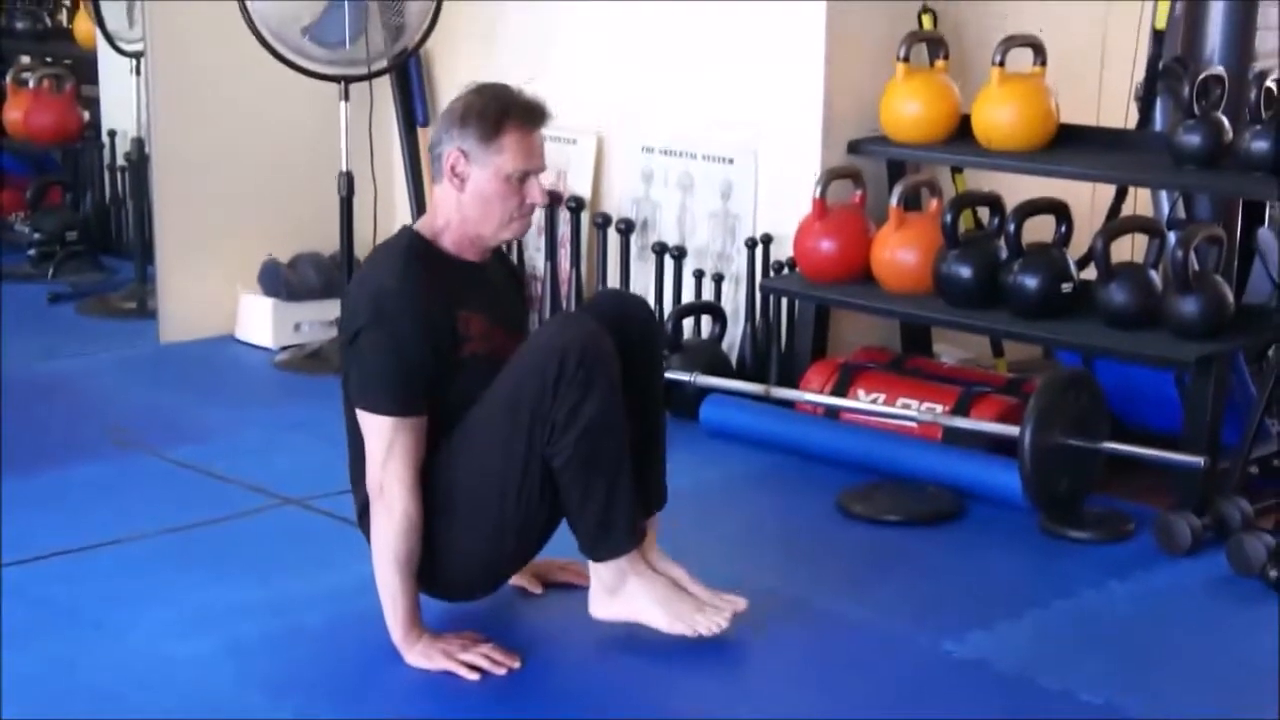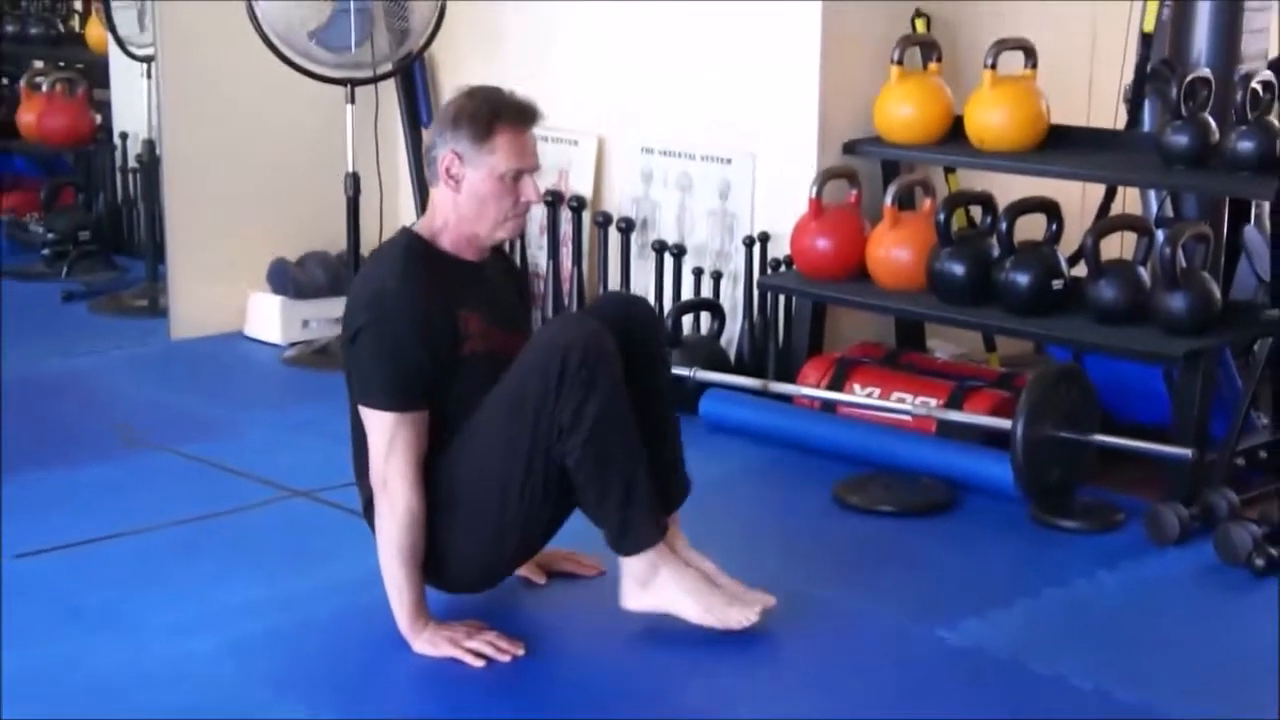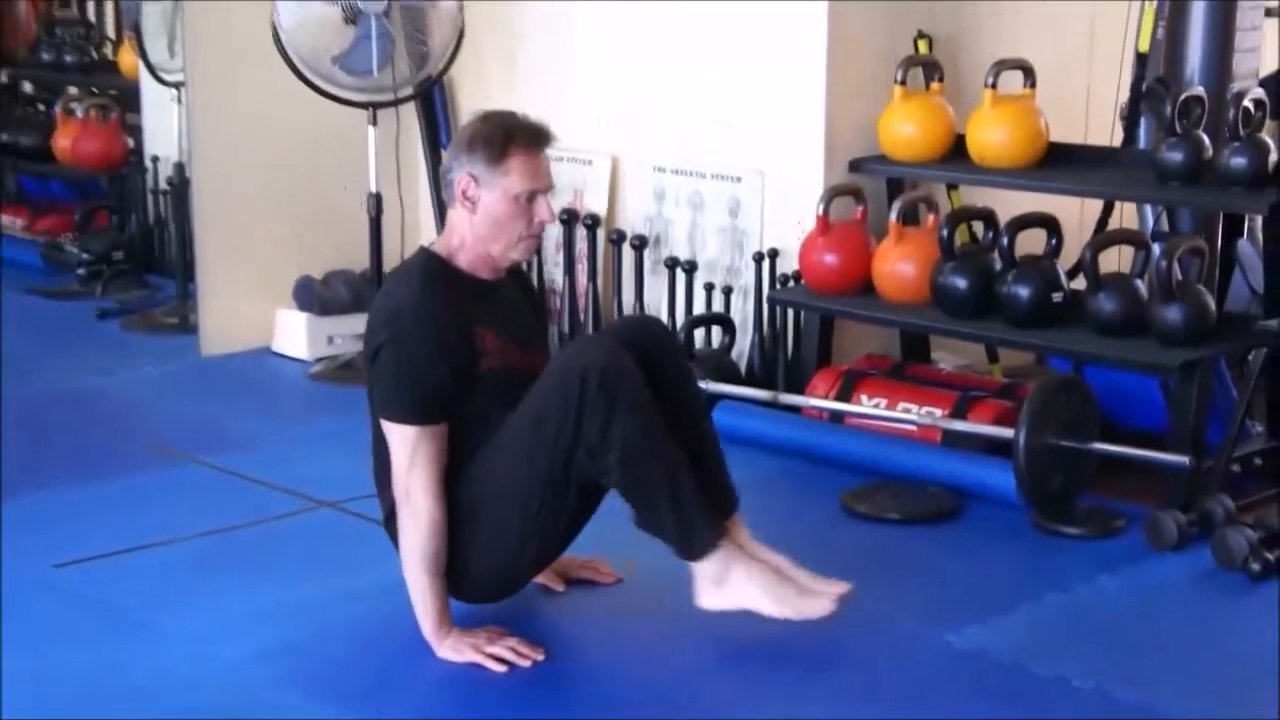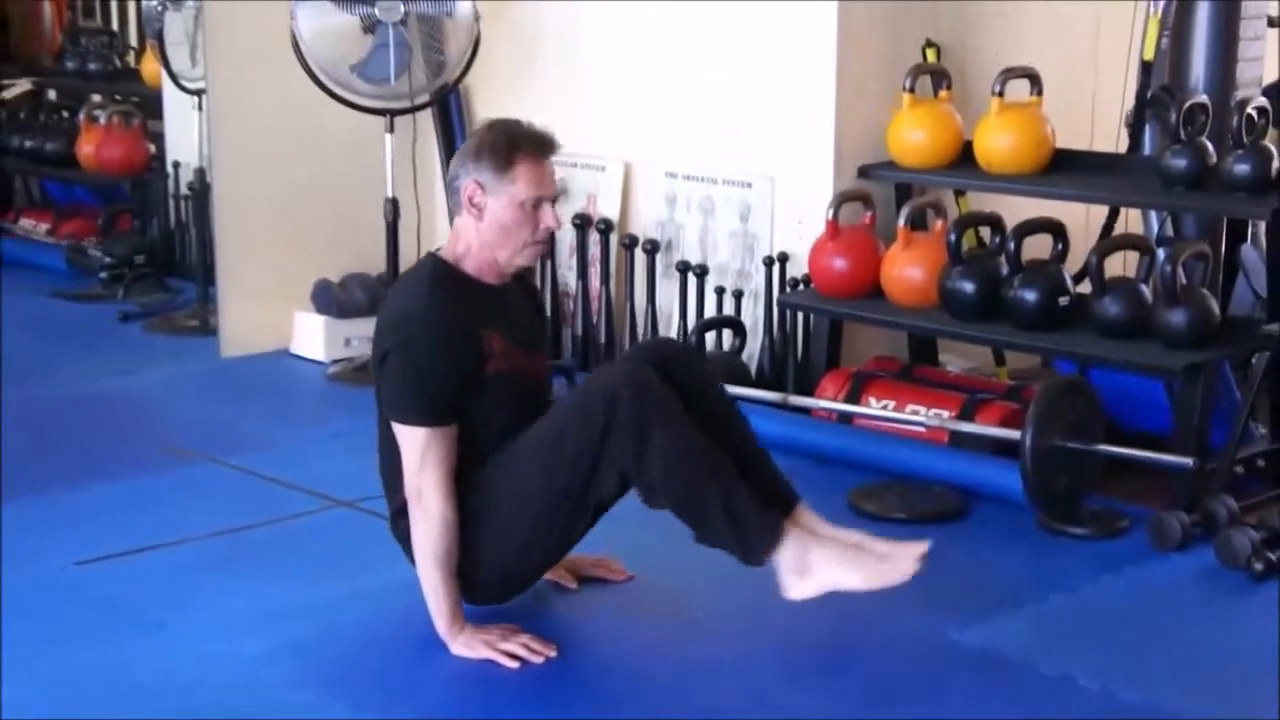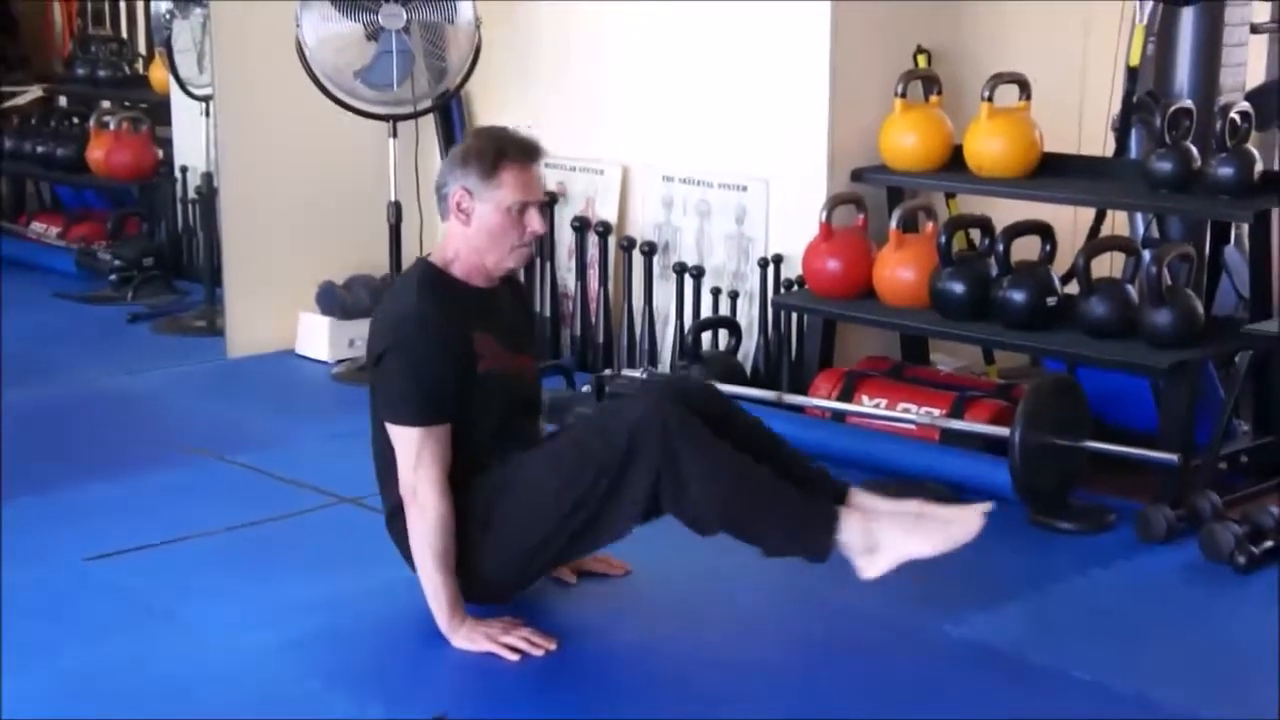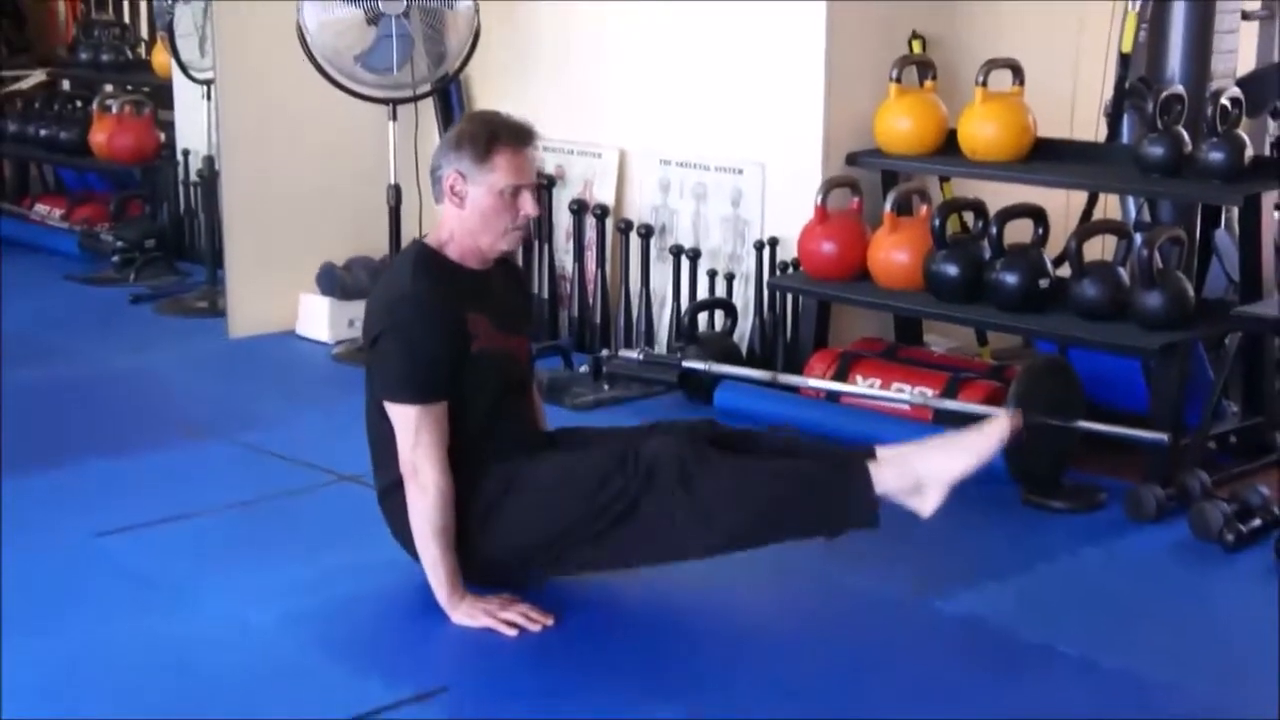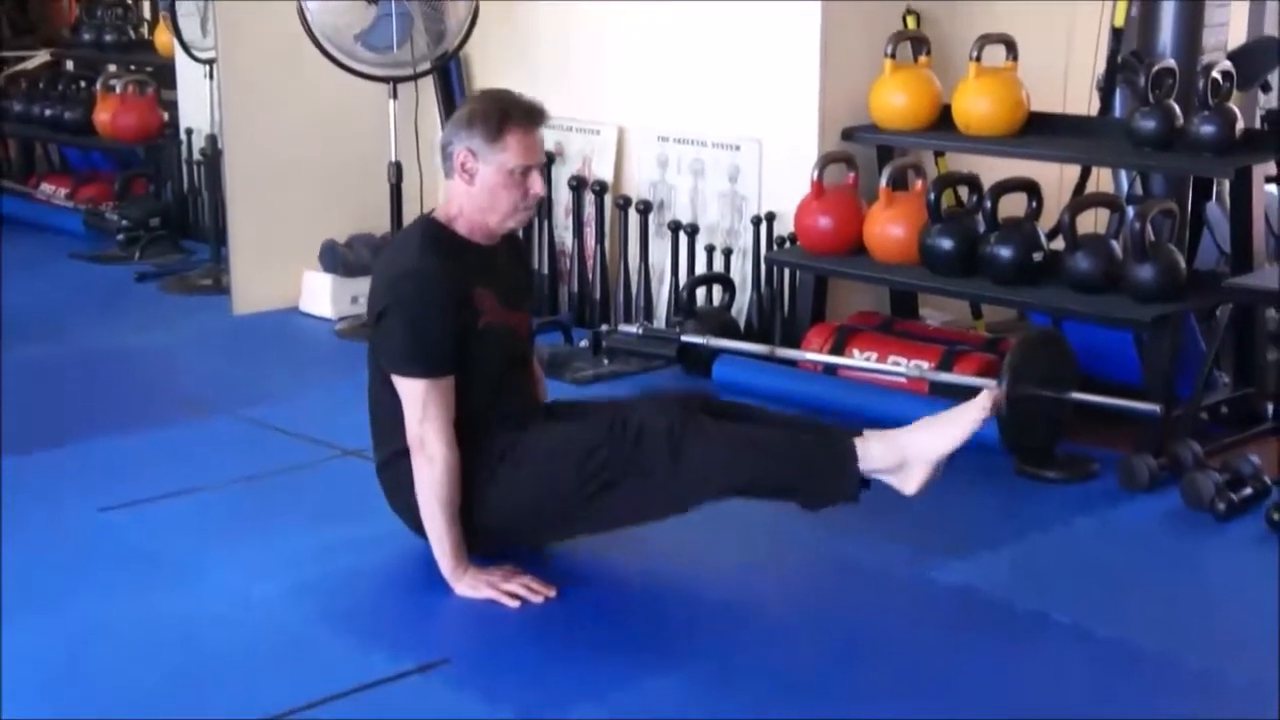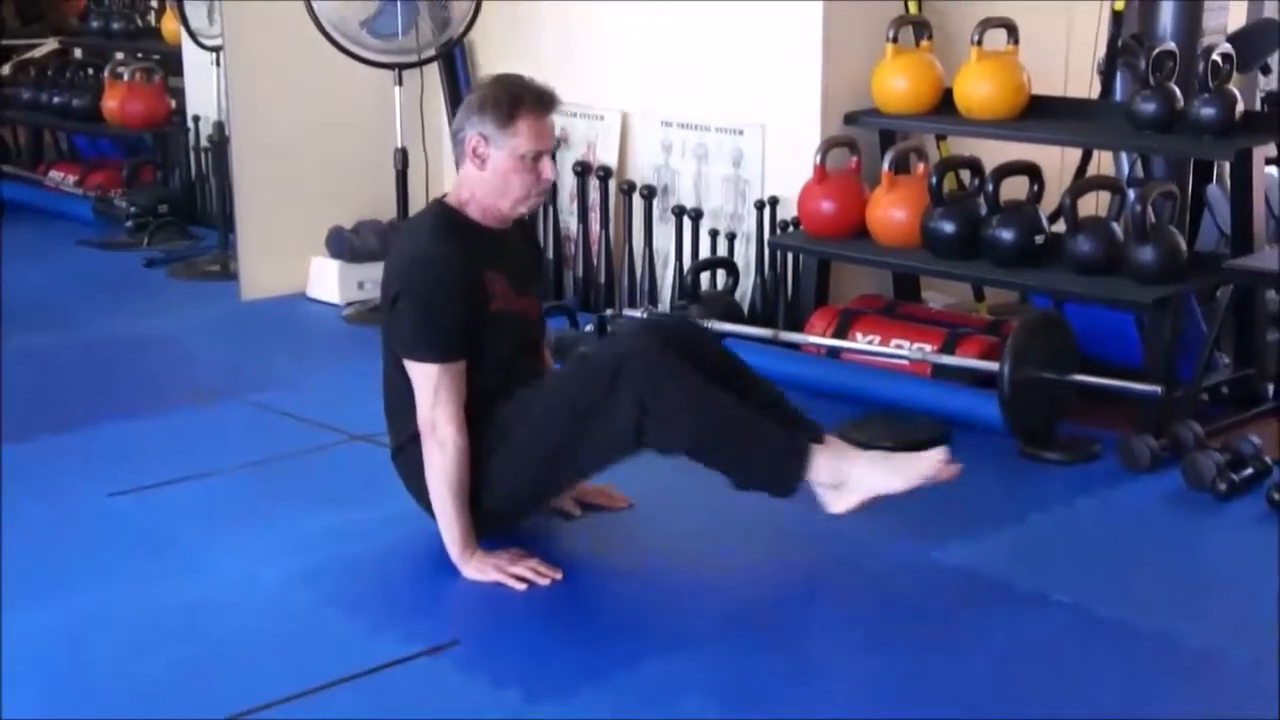
dt=0.2s
person 1, frame 1
left shoulder: (495, 271)
right shoulder: (397, 293)
right elbow: (389, 476)
left wrist: (515, 553)
right wrist: (410, 637)
left hip: (487, 517)
right hip: (445, 540)
left knee: (622, 318)
right knee: (573, 349)
left ankle: (632, 549)
right ankle: (617, 577)
person 1, frame 2
left shoulder: (497, 269)
right shoulder: (397, 291)
right elbow: (394, 470)
left wrist: (520, 541)
right wrist: (416, 625)
left hip: (488, 512)
right hip: (449, 534)
left knee: (627, 320)
right knee: (576, 350)
left ankle: (660, 542)
right ankle: (647, 568)
person 1, frame 3
left shoulder: (513, 286)
right shoulder: (419, 309)
right elbow: (417, 481)
left wrist: (540, 549)
right wrist: (442, 633)
left hip: (501, 520)
right hip: (467, 545)
left knee: (642, 342)
right knee: (596, 371)
left ankle: (725, 540)
right ankle: (717, 567)
person 1, frame 4
left shoulder: (517, 291)
right shoulder: (426, 313)
right elbow: (426, 484)
left wrist: (546, 543)
right wrist: (455, 629)
left hip: (508, 517)
right hip: (474, 545)
left knee: (665, 365)
right knee: (624, 394)
left ankle: (797, 528)
right ankle: (791, 557)
person 1, frame 5
left shoulder: (505, 294)
right shoulder: (418, 320)
right elbow: (422, 484)
left wrist: (552, 529)
right wrist: (456, 623)
left hip: (509, 497)
right hip: (470, 538)
left knee: (682, 402)
right knee: (653, 433)
left ankle: (856, 514)
right ankle: (859, 535)
person 1, frame 6
left shoulder: (501, 276)
right shoulder: (413, 302)
right elbow: (421, 462)
left wrist: (563, 504)
right wrist: (454, 598)
left hip: (515, 472)
right hip: (465, 517)
left knee: (688, 443)
right knee: (667, 477)
left ankle: (897, 470)
right ankle: (892, 480)
person 1, frame 7
left shoulder: (503, 250)
right shoulder: (420, 275)
right elbow: (427, 435)
left wrist: (560, 481)
right wrist: (458, 571)
left hip: (508, 453)
right hip: (456, 493)
left knee: (682, 413)
right knee: (658, 436)
left ankle: (881, 452)
right ankle: (873, 463)
person 1, frame 8
left shoulder: (511, 234)
right shoulder: (431, 258)
right elbow: (437, 418)
left wrist: (560, 472)
right wrist: (467, 553)
left hip: (516, 447)
right hip: (477, 476)
left knee: (673, 341)
right knee: (640, 364)
left ankle: (825, 457)
right ankle: (823, 473)
